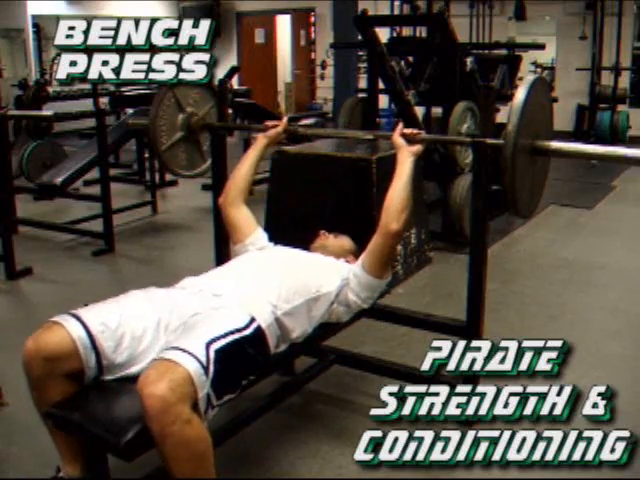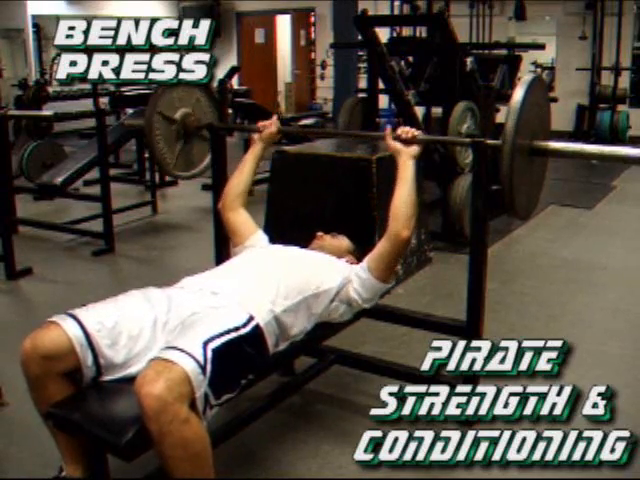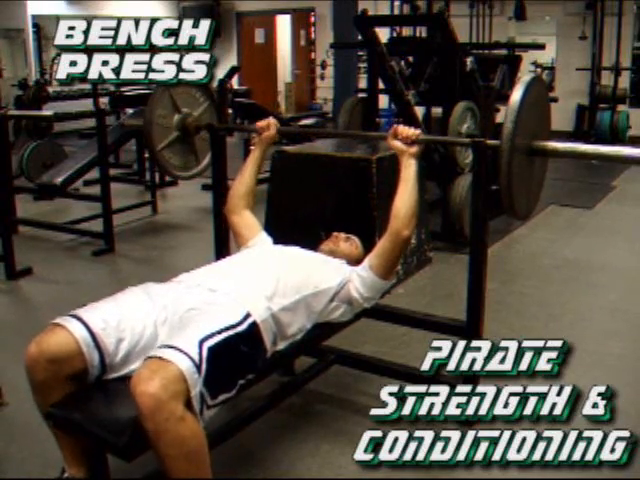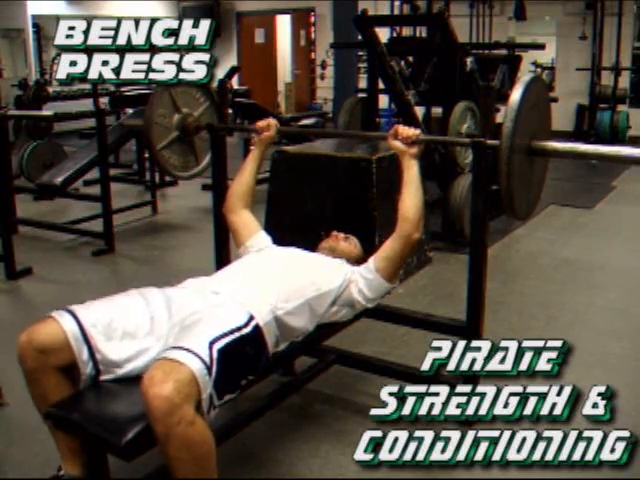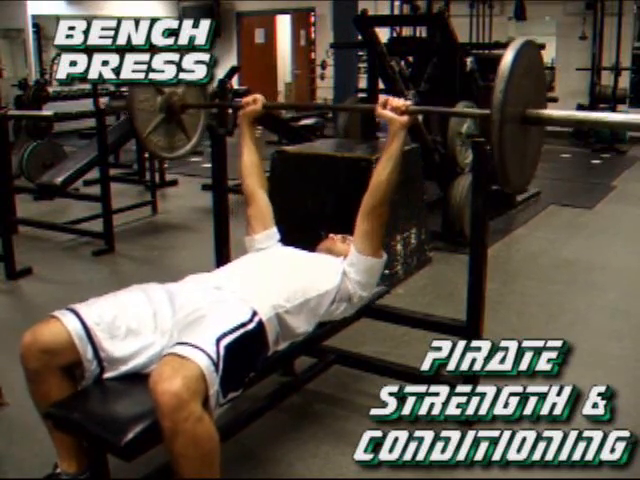
dt=1s
person 1, frame 1
left shoulder: (346, 284)
right shoulder: (268, 254)
left elbow: (391, 227)
right elbow: (230, 203)
left wrist: (405, 156)
right wrist: (261, 142)
left hip: (240, 320)
right hip: (181, 299)
left knee: (161, 393)
right knee: (44, 350)
person 1, frame 2
left shoulder: (347, 282)
right shoulder: (268, 253)
left elbow: (399, 235)
right elbow: (230, 207)
left wrist: (405, 160)
right wrist: (259, 146)
left hip: (238, 320)
right hip: (177, 300)
left knee: (158, 393)
right knee: (41, 350)
person 1, frame 3
left shoulder: (349, 284)
right shoulder: (271, 253)
left elbow: (399, 233)
right elbow: (236, 210)
left wrist: (408, 160)
right wrist: (260, 147)
left hip: (234, 317)
left knee: (154, 391)
right knee: (45, 356)
person 1, frame 4
left shoulder: (352, 283)
right shoulder: (274, 255)
left elbow: (407, 234)
right elbow: (235, 210)
left wrist: (409, 159)
right wrist: (259, 147)
left hip: (239, 320)
right hip: (182, 300)
left knee: (164, 394)
right knee: (37, 345)
person 1, frame 5
left shoulder: (348, 280)
right shoulder: (275, 255)
left elbow: (374, 208)
right elbow: (255, 193)
left wrist: (396, 132)
right wrist: (246, 125)
left hip: (241, 316)
right hip: (183, 295)
left knee: (173, 391)
right knee: (39, 345)
